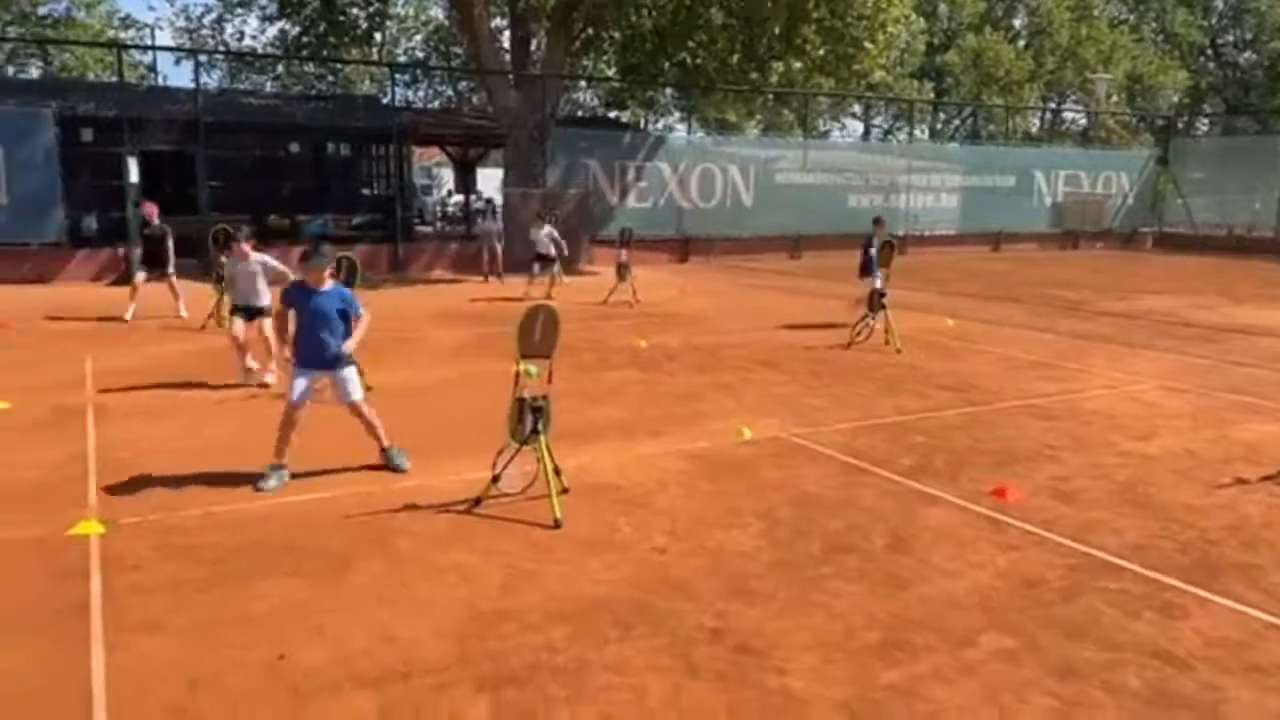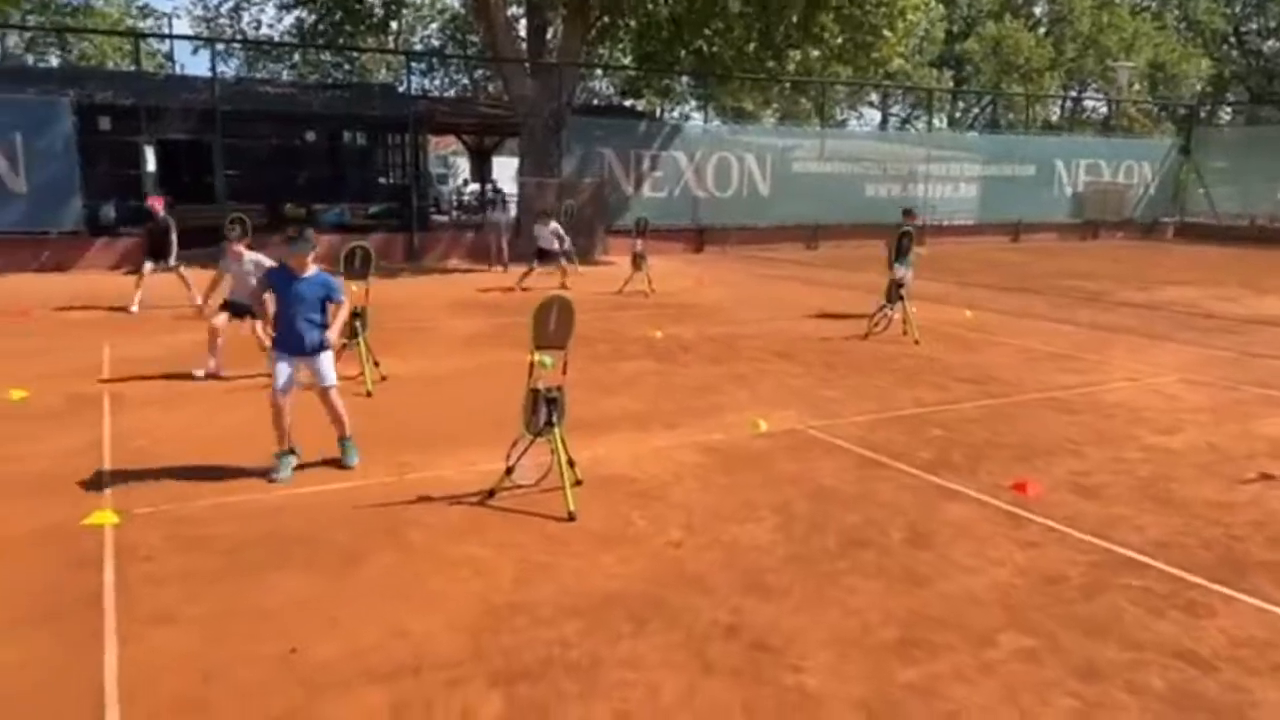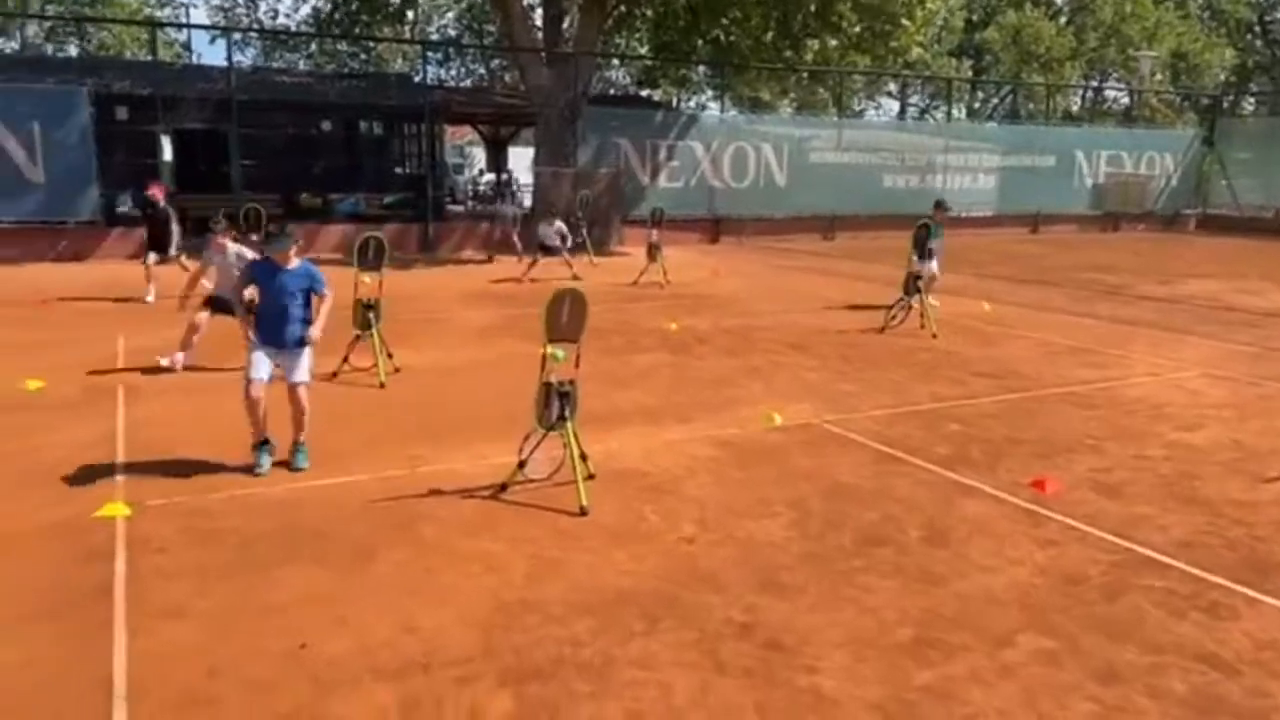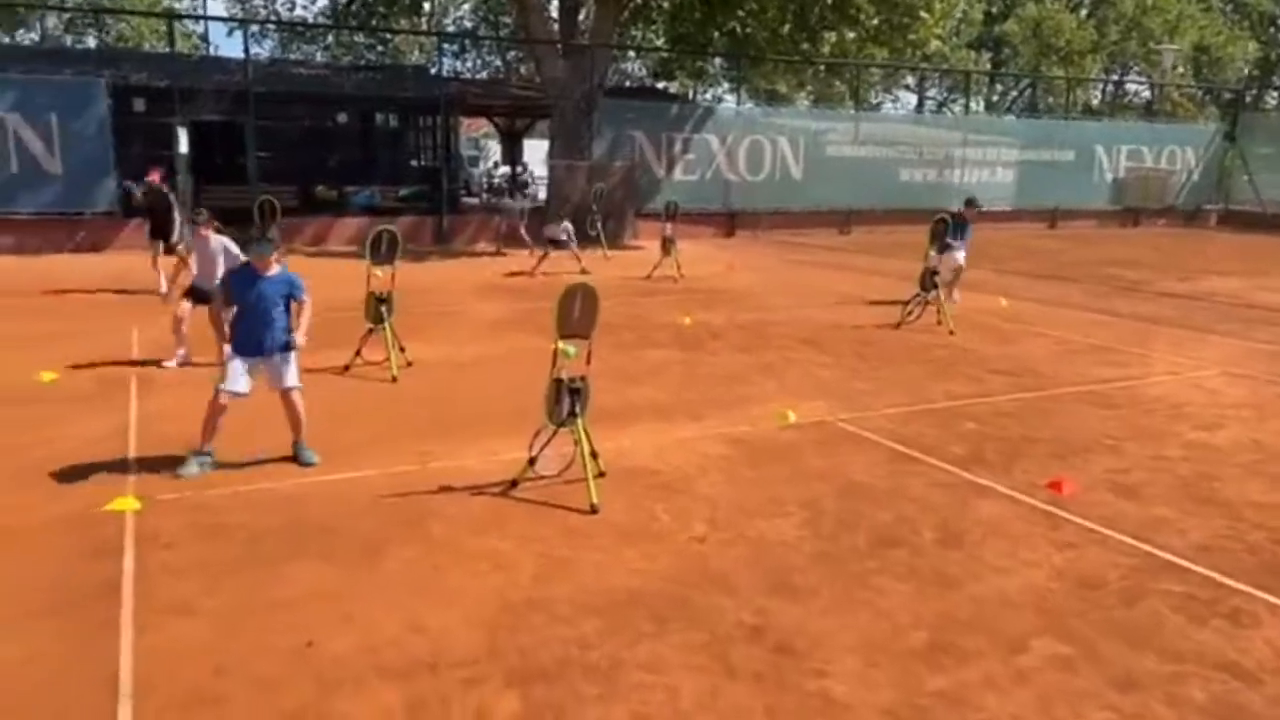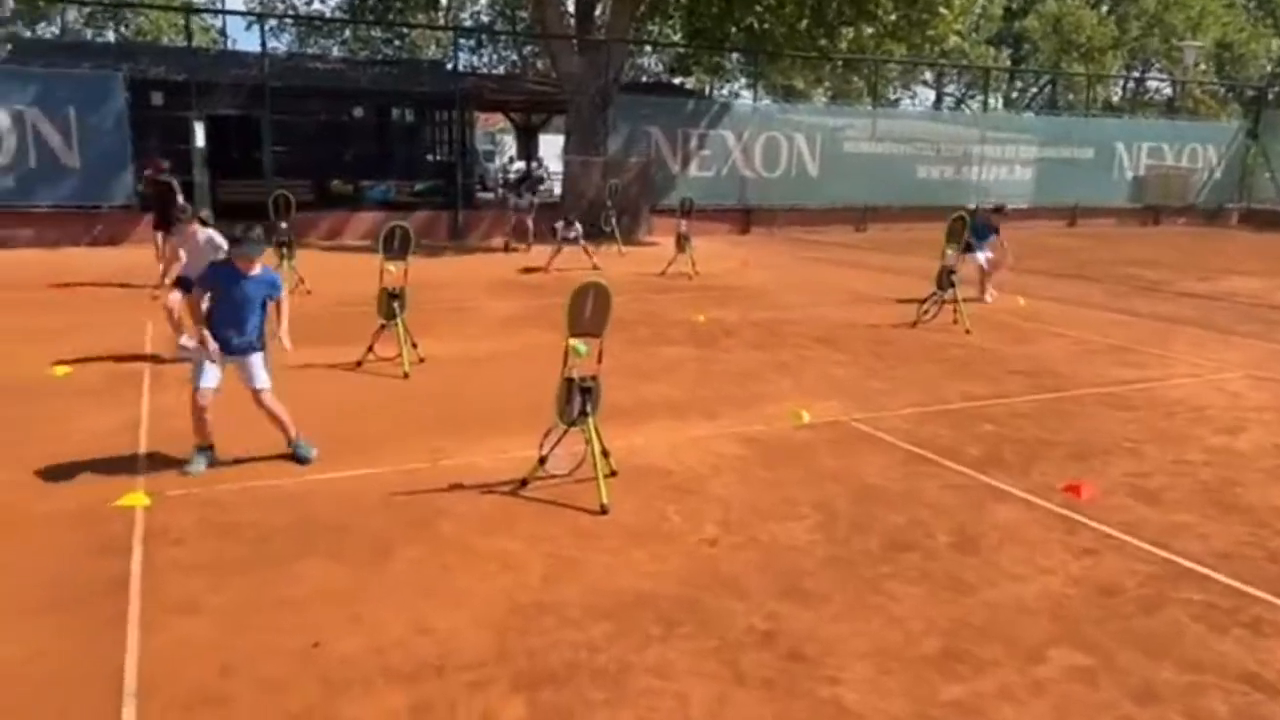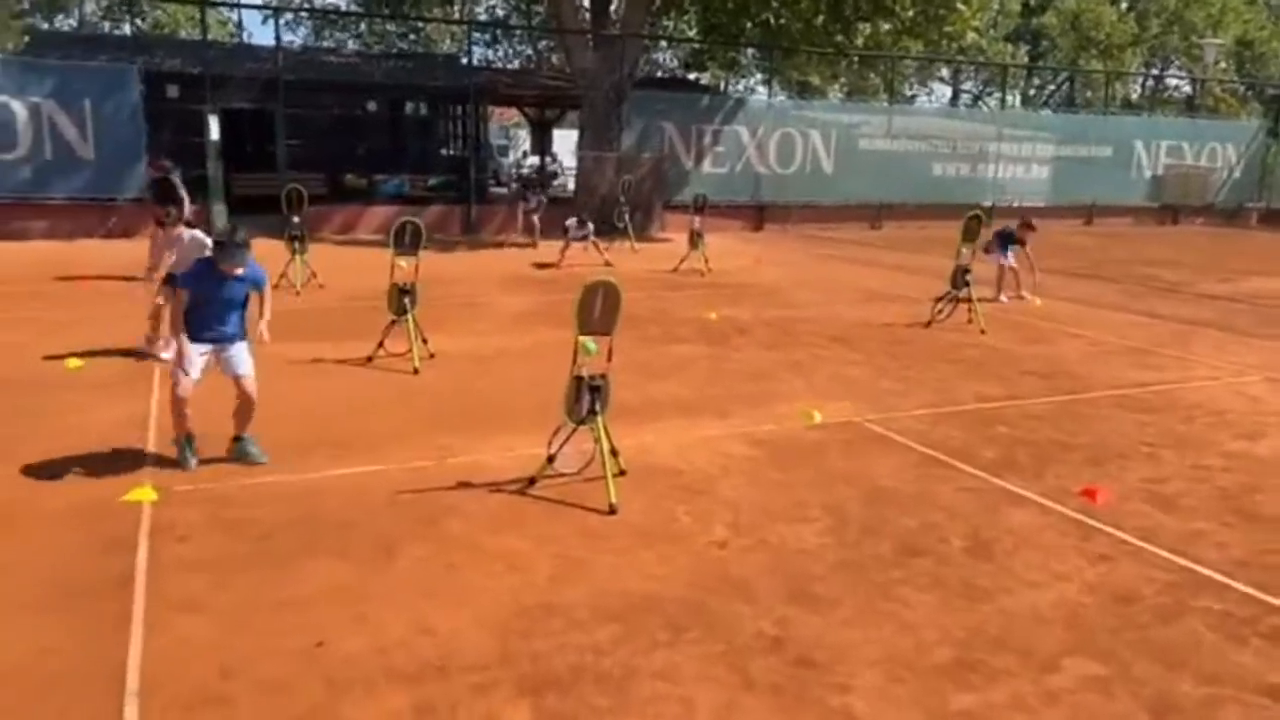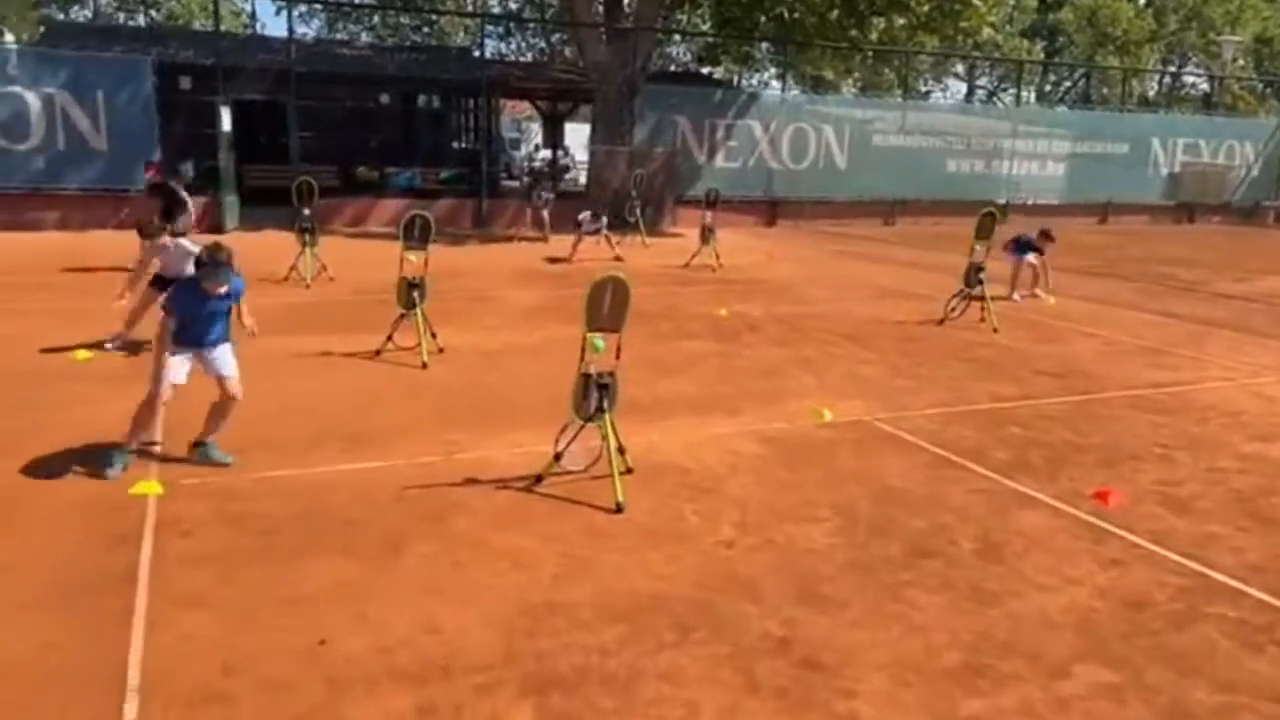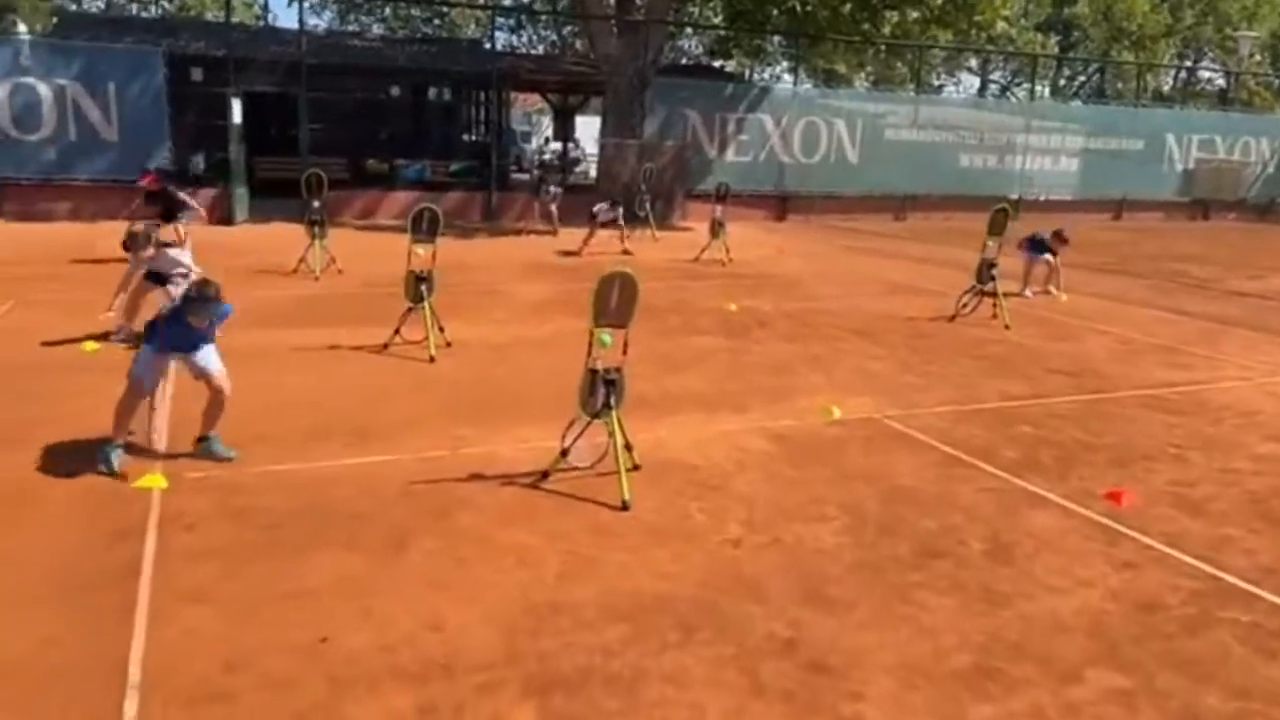
dt=0.1s
person 1, frame 1
left shoulder: (342, 293)
right shoulder: (293, 291)
left elbow: (362, 318)
right elbow: (281, 314)
left wrist: (352, 342)
right wrist: (284, 341)
left hip: (339, 363)
right hip: (304, 364)
left knee: (359, 409)
right knee: (291, 414)
left ankle: (388, 451)
right ankle: (279, 467)
person 1, frame 2
left shoulder: (325, 281)
right shoulder: (275, 274)
left elbow: (343, 304)
right elbow: (257, 295)
left wrist: (335, 330)
right wrist: (264, 320)
left hip: (317, 348)
right hip: (283, 349)
left knee: (329, 396)
right knee: (279, 402)
left ankle: (346, 440)
right ankle: (287, 454)
person 1, frame 3
left shoulder: (309, 272)
right shoulder: (259, 267)
left elbow: (326, 297)
right elbow: (238, 291)
left wrist: (318, 326)
right wrist: (244, 320)
left hip: (297, 343)
right hip: (264, 342)
left knee: (299, 396)
right knee: (253, 393)
left ankle: (299, 445)
right ankle: (262, 444)
person 1, frame 4
left shoulder: (288, 280)
right shoulder: (235, 276)
left elbow: (305, 304)
right elbow: (217, 306)
left wrist: (301, 332)
right wrist: (223, 339)
left hip: (279, 349)
right hip: (239, 350)
left knee: (293, 400)
right knee: (221, 401)
left ankle: (300, 445)
right ankle: (202, 453)
person 1, frame 5
left shoulder: (269, 278)
right shoulder: (217, 270)
left elbow: (282, 300)
right elbow: (194, 299)
left wrist: (282, 330)
right wrist: (204, 333)
left hip: (251, 347)
right hip: (215, 345)
left knee: (264, 400)
right knee: (201, 400)
left ankle: (295, 442)
right ankle: (204, 450)
person 1, frame 6
left shoulder: (252, 273)
right shoulder: (198, 271)
left elbow: (263, 290)
right elbow: (178, 303)
left wrist: (263, 324)
right wrist: (181, 340)
left hip: (233, 338)
right hip: (196, 337)
left knee: (249, 393)
right knee: (181, 393)
left ankle: (241, 440)
right ankle: (185, 442)
person 1, frame 7
left shoulder: (235, 285)
right shoulder: (182, 291)
right elbow: (165, 330)
left wrist: (244, 316)
right wrist: (160, 376)
left hip: (216, 343)
right hip: (180, 344)
left knee: (233, 393)
right knee: (158, 396)
left ankle: (203, 444)
right ankle: (126, 450)
person 1, frame 8
left shoulder: (222, 310)
right shoulder: (169, 322)
left wrist: (214, 329)
left hip: (199, 344)
right hip: (158, 344)
left knee: (222, 389)
right knee: (134, 392)
left ankle: (206, 440)
right ankle: (115, 445)
